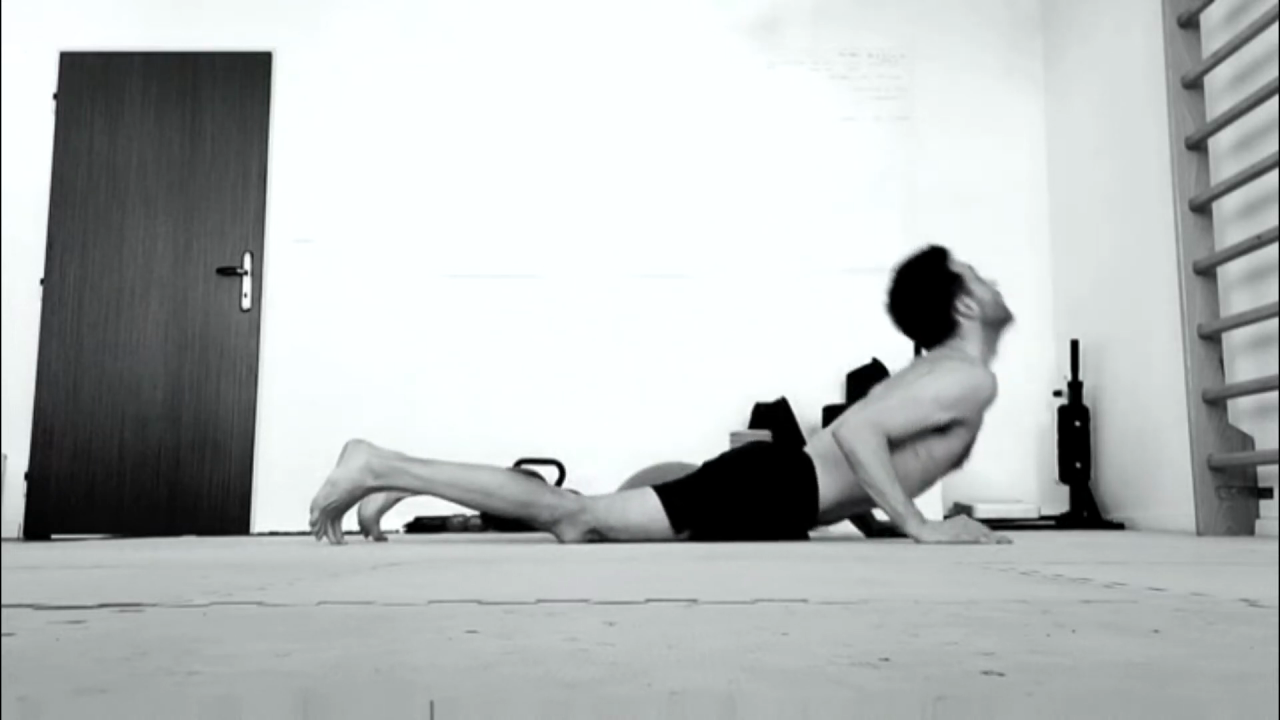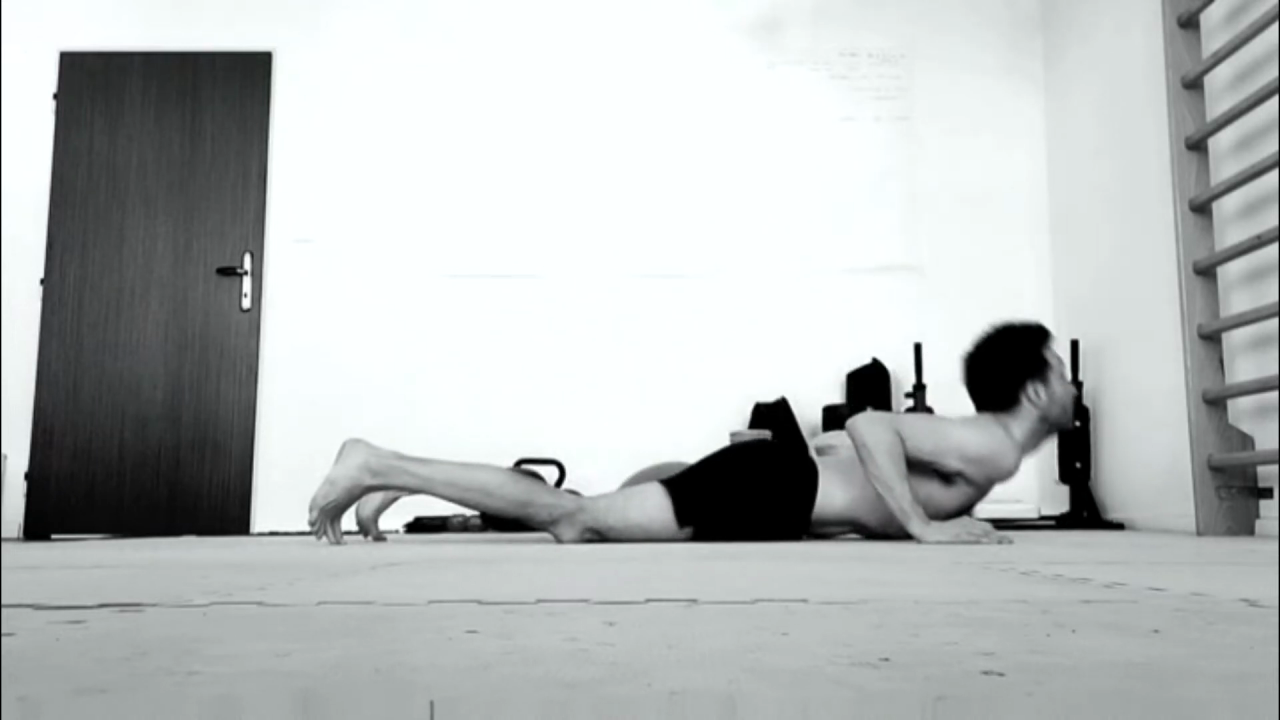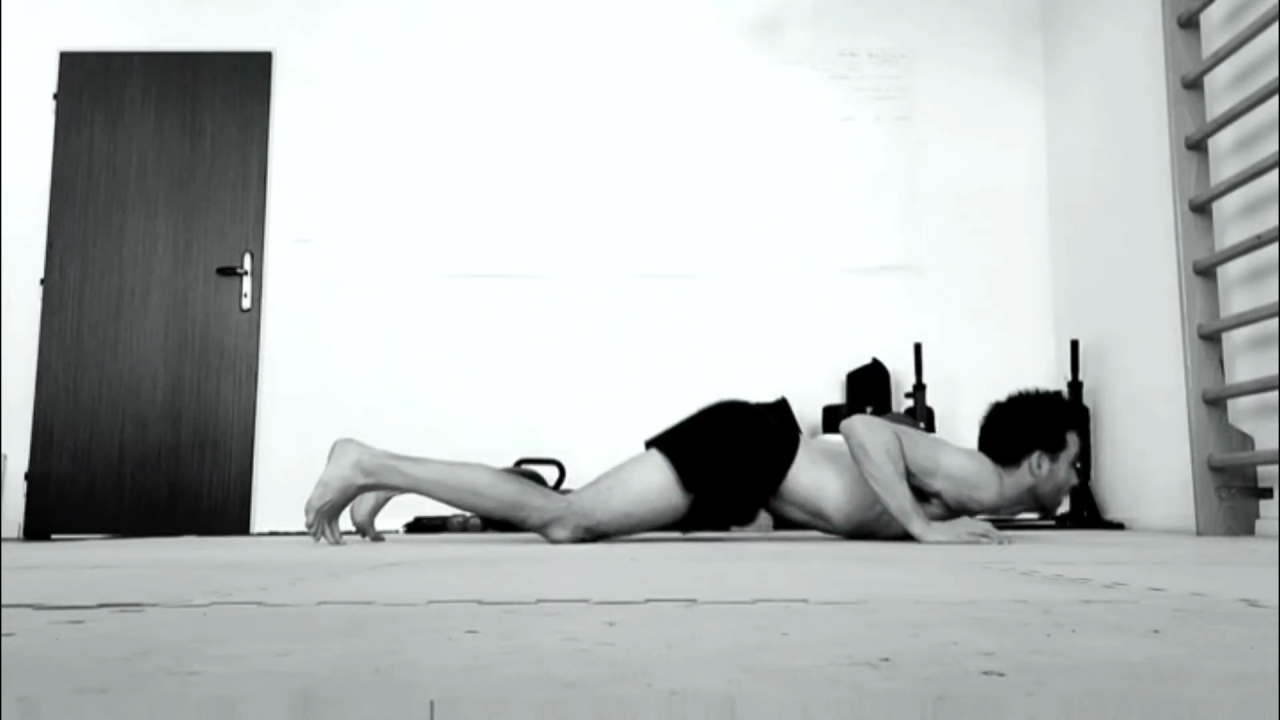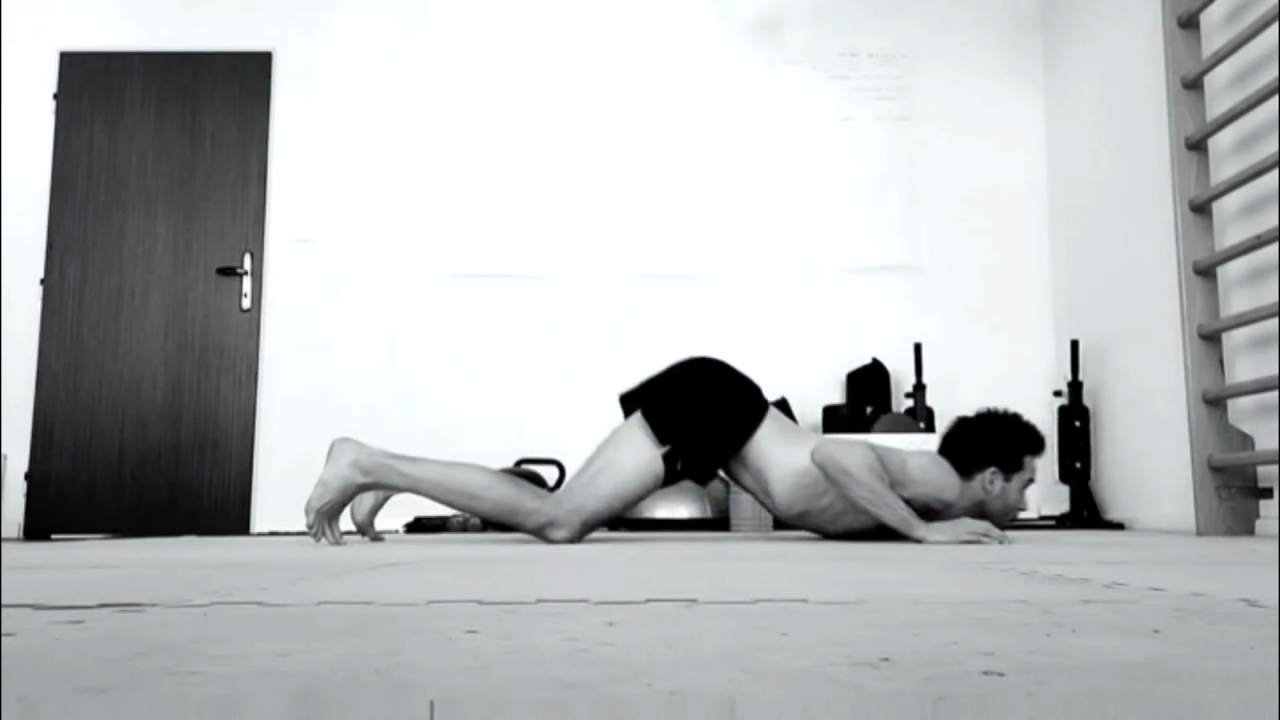
dt=0.3s
person 1, frame 1
left shoulder: (929, 369)
right shoulder: (972, 378)
right elbow: (854, 433)
left wrist: (883, 519)
right wrist: (917, 525)
left hip: (772, 474)
right hip: (772, 489)
left knee: (575, 510)
right knee: (576, 518)
left ankle: (388, 476)
right ankle: (381, 470)
person 1, frame 2
left shoulder: (968, 438)
right shoulder: (993, 450)
right elbow: (870, 427)
left wrist: (906, 516)
right wrist: (920, 526)
left hip: (767, 474)
right hip: (762, 486)
left knee: (572, 515)
right knee: (571, 519)
left ankle: (389, 476)
right ankle: (376, 468)
person 1, frame 3
left shoulder: (960, 472)
right shoulder: (977, 483)
right elbow: (862, 426)
left wrist: (916, 517)
right wrist: (923, 528)
left hip: (754, 441)
right hip: (744, 444)
left knee: (563, 509)
right knee: (563, 517)
left ankle: (383, 478)
right ankle: (371, 466)
person 1, frame 4
left shoulder: (917, 479)
right shoulder: (935, 483)
right elbow: (833, 458)
left wrist: (921, 521)
right wrist: (925, 531)
left hip: (714, 404)
right hip: (709, 401)
left knee: (558, 513)
right knee: (557, 520)
left ankle: (377, 470)
right ankle: (368, 465)
